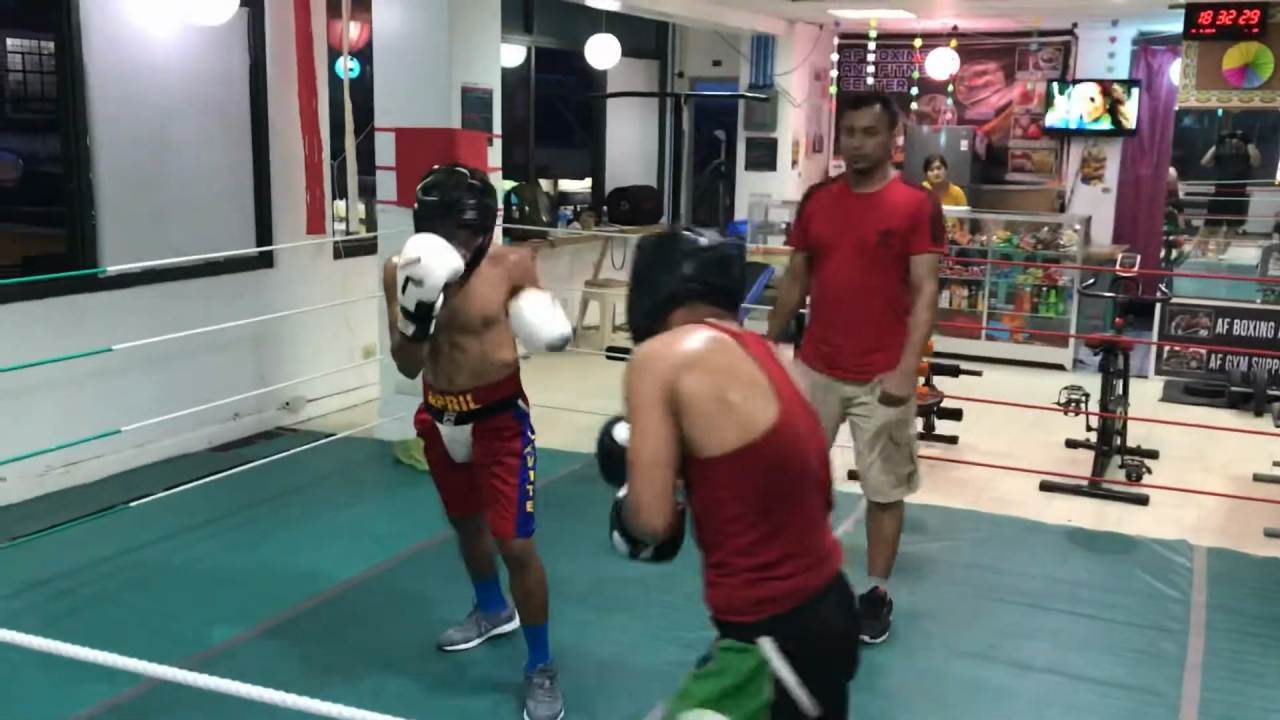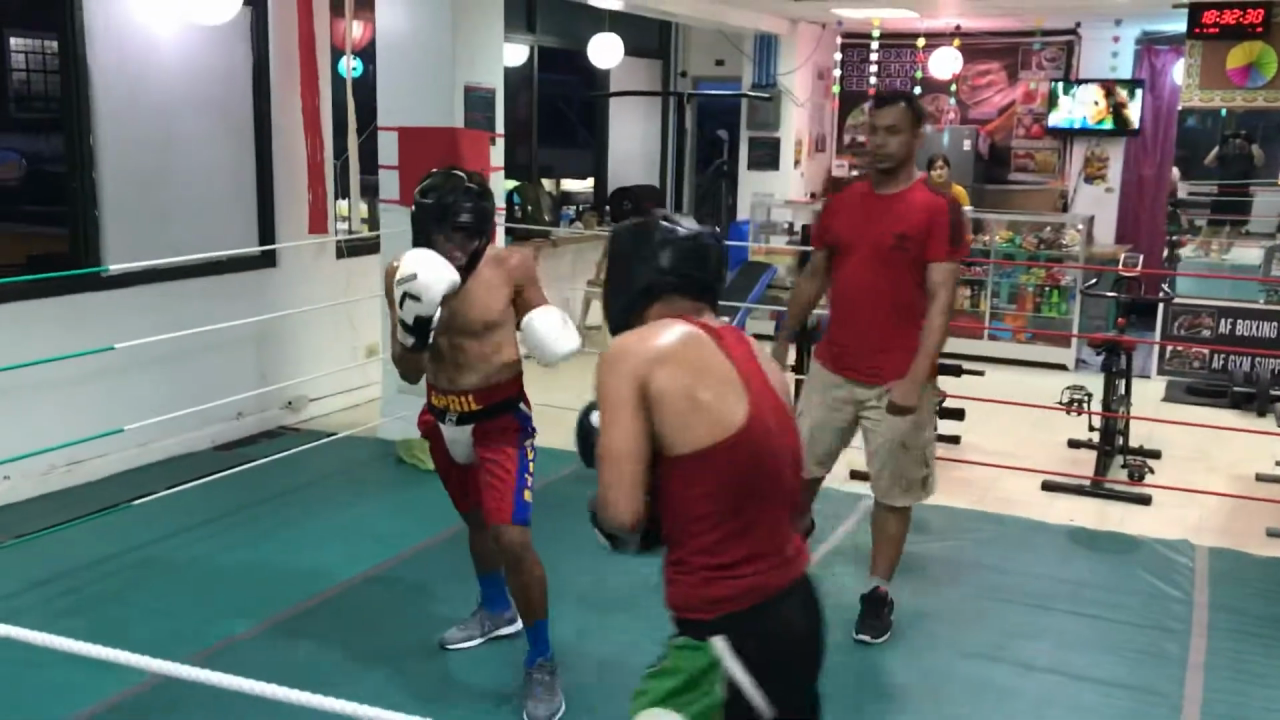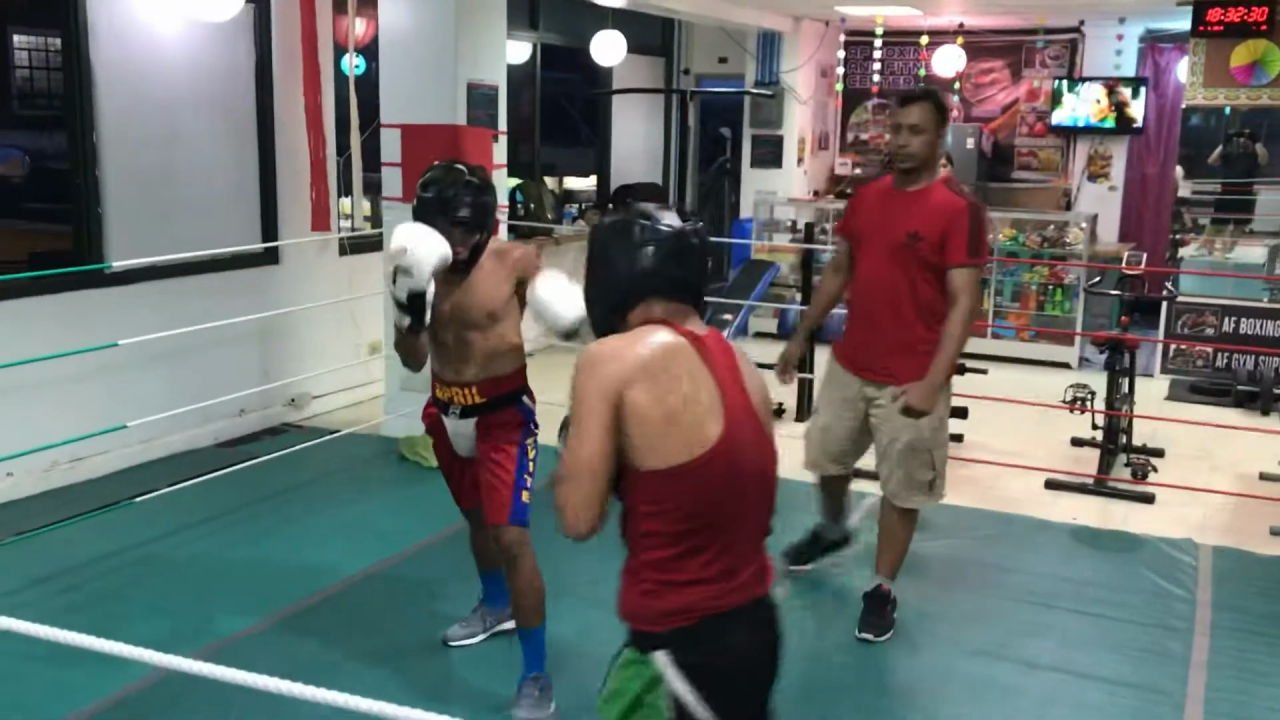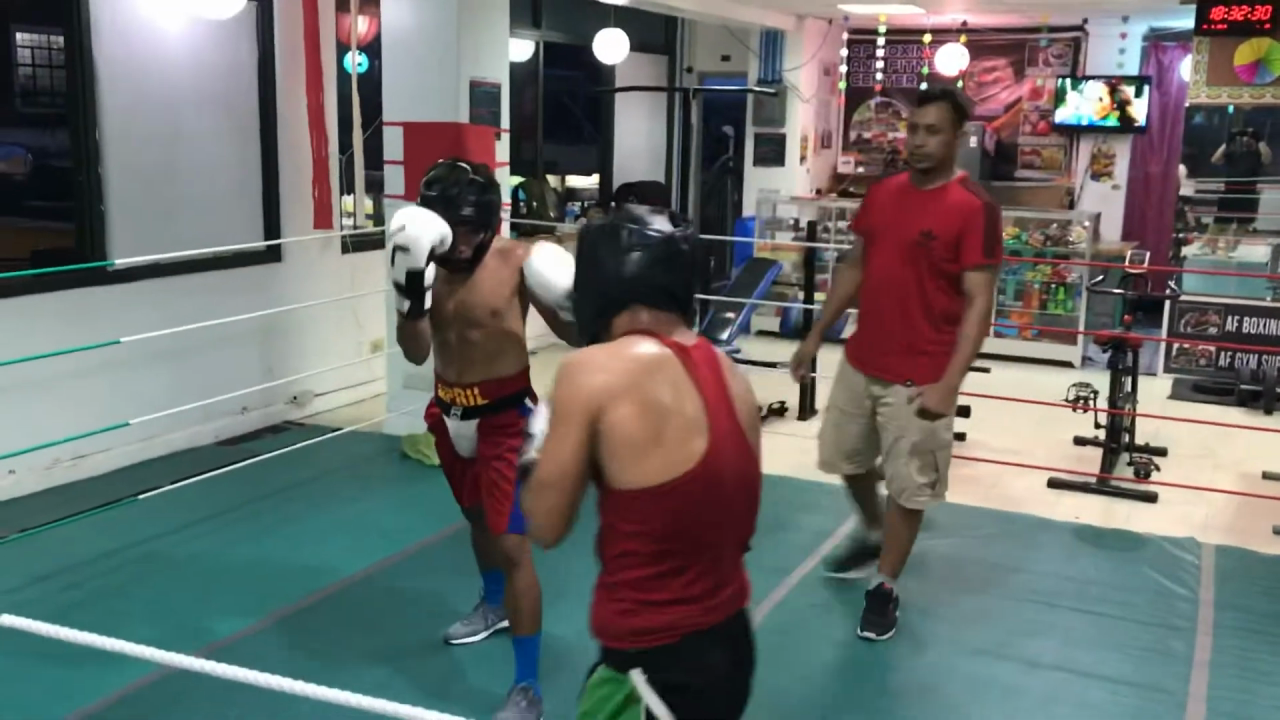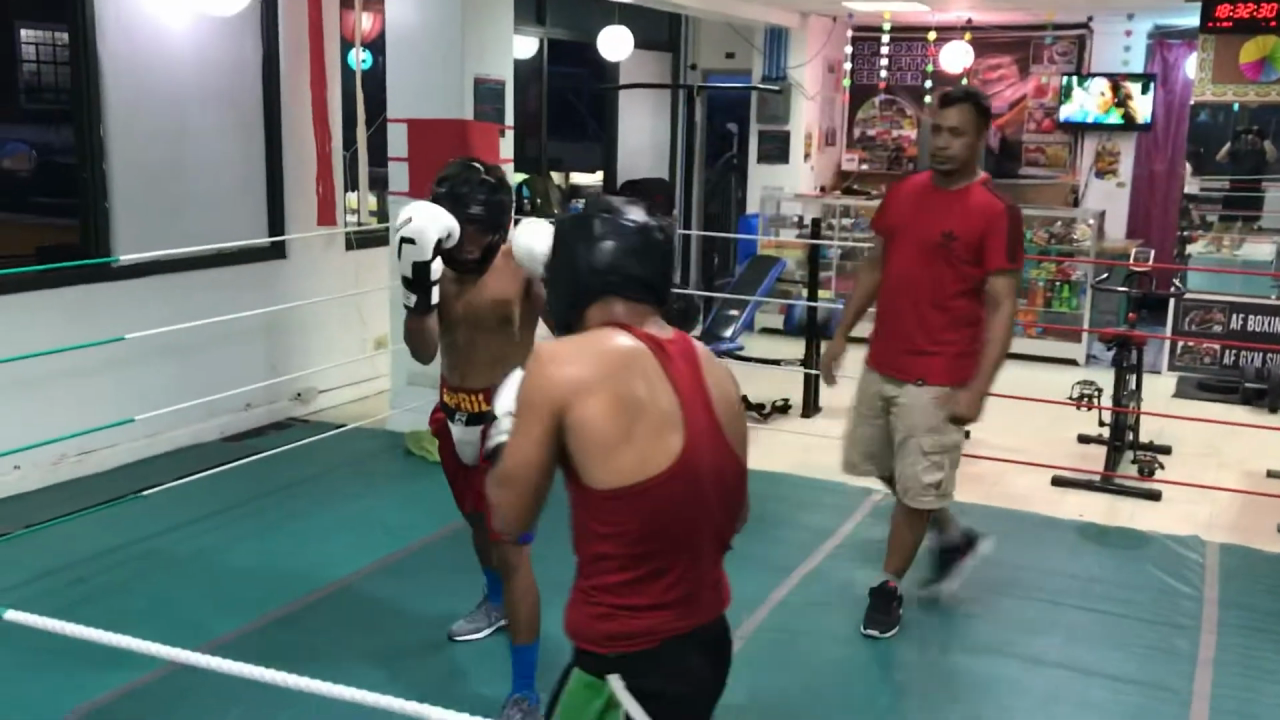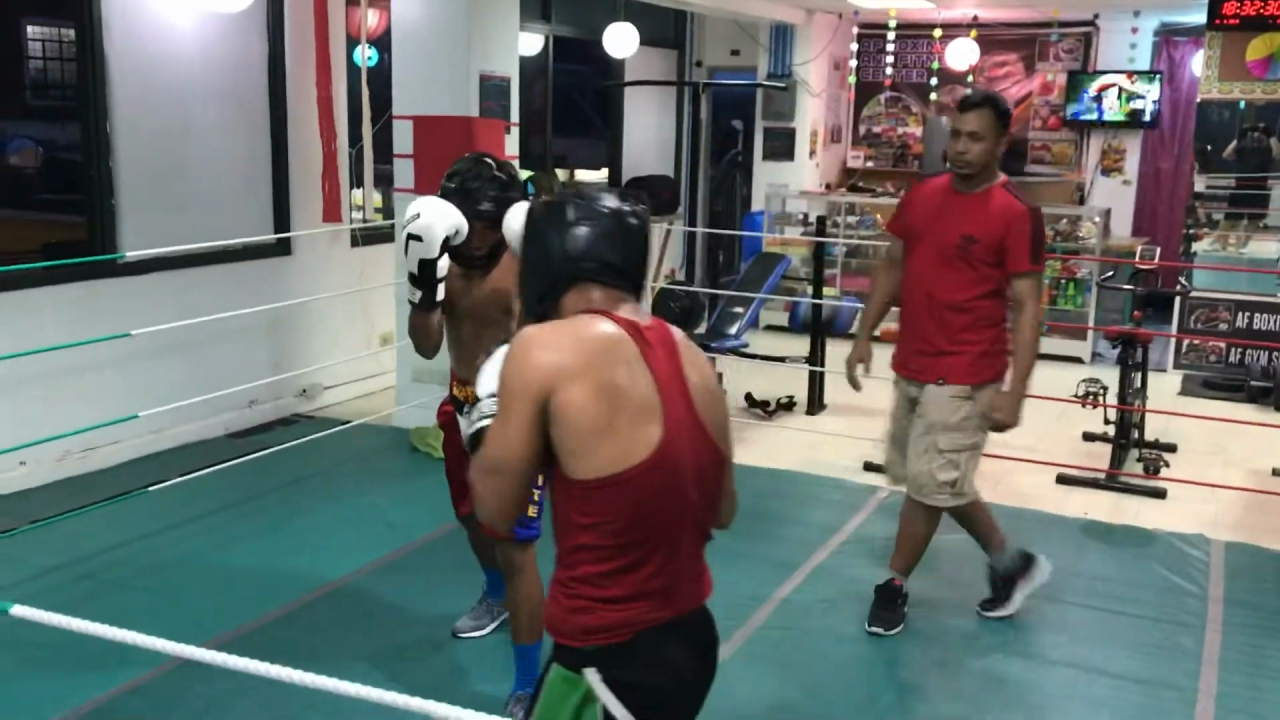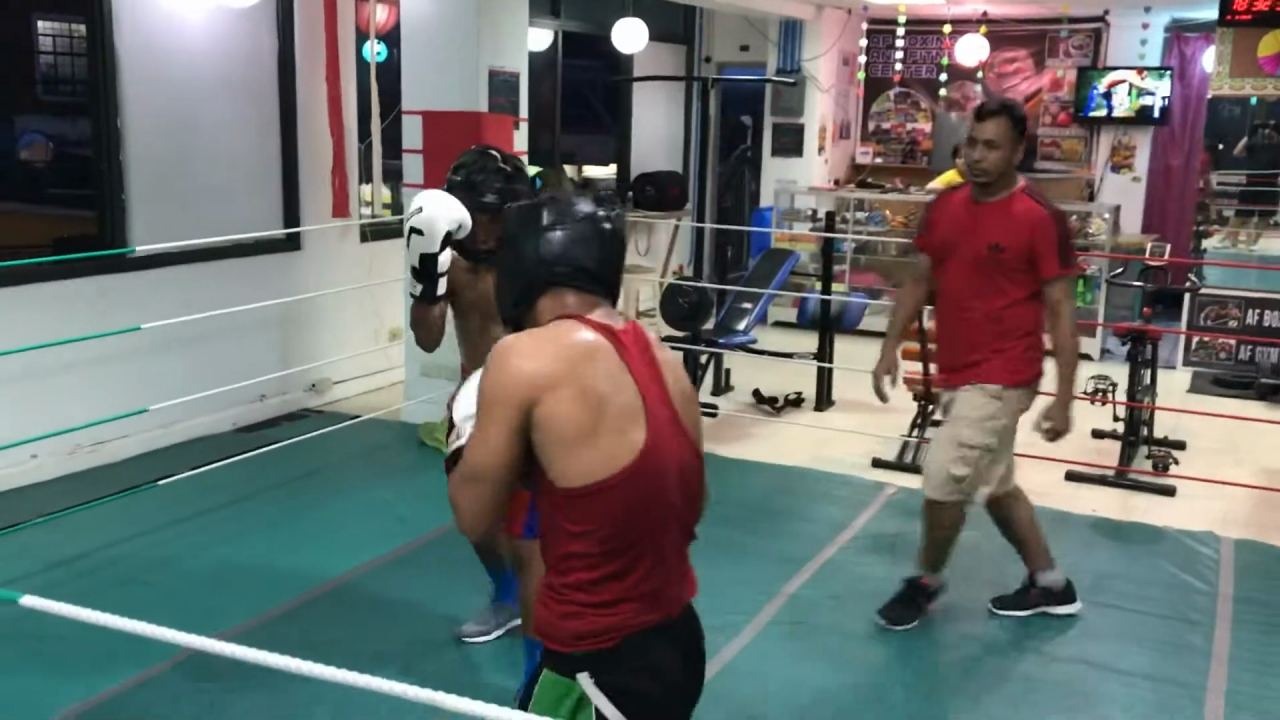
dt=0.1s
person 1, frame 1
left shoulder: (512, 265)
right shoulder: (402, 271)
left elbow: (556, 336)
right elbow: (406, 365)
left wrist: (553, 329)
right wrist: (417, 309)
left hip: (498, 418)
right hip: (438, 417)
left knee: (516, 546)
right knee: (466, 526)
left ankle: (541, 668)
right ankle: (492, 610)
person 1, frame 2
left shoulder: (513, 268)
right shoulder: (407, 278)
left elbow: (548, 325)
right elbow: (409, 371)
left wrist: (559, 338)
right wrist: (413, 322)
left hip: (500, 418)
right hip: (442, 417)
left knee: (512, 539)
right knee: (476, 521)
left ankle: (543, 666)
right ankle: (496, 610)
person 1, frame 3
left shoulder: (516, 262)
right shoulder: (411, 265)
left elbow: (556, 316)
right elbow: (412, 360)
left wrist: (567, 319)
right wrist: (411, 301)
left hip: (504, 413)
right hip: (446, 411)
left knee: (511, 538)
right knee: (478, 519)
right ankle: (497, 606)
person 1, frame 4
left shoulder: (517, 260)
right shoulder: (418, 260)
left elbow: (570, 333)
right elbow: (416, 352)
left wrist: (565, 301)
right wrist: (411, 285)
left hip: (507, 411)
right hip: (450, 409)
left knee: (512, 542)
right knee: (480, 518)
right ankle: (497, 603)
person 1, frame 5
left shoulder: (521, 265)
right shoulder: (432, 265)
right elbow: (423, 351)
right wrist: (418, 281)
right hip: (454, 415)
left knee: (512, 550)
right knee: (479, 521)
right ankle: (497, 601)
person 1, frame 6
right shoulder: (445, 261)
right elbow: (427, 345)
right wrist: (424, 273)
right hip: (463, 409)
left knee: (516, 547)
right knee: (472, 518)
right ankle: (496, 594)
person 1, frame 7
right shoulder: (449, 256)
right elbow: (428, 339)
right wrist: (425, 269)
left knee: (524, 545)
left ankle: (537, 673)
right ankle: (505, 603)
person 2, frame 1
left shoulder: (918, 206)
right shoulder: (817, 201)
left elbow: (925, 292)
right elbow: (796, 277)
left wrist: (905, 370)
right wrist: (770, 341)
left hip: (880, 377)
right hip: (818, 366)
left knee: (885, 486)
left ankle: (876, 593)
person 2, frame 2
left shoulder: (937, 209)
right shoulder: (840, 201)
left elbow: (941, 298)
right elbow: (814, 276)
left wrist: (917, 379)
right wrist: (783, 339)
left hip: (895, 379)
right hip: (832, 367)
left knee: (894, 488)
right knee: (803, 460)
left ankle: (878, 592)
person 2, frame 3
left shoulder: (959, 210)
right shoulder: (866, 197)
left elbow: (963, 302)
right elbow: (839, 271)
left wrist: (933, 382)
right wrist: (800, 336)
left hip: (909, 380)
right hip: (849, 365)
left knee: (903, 489)
right knee: (826, 457)
left ankle: (882, 590)
right ankle: (832, 529)
person 2, frame 4
left shoulder: (974, 210)
right shoulder: (882, 193)
left elbow: (979, 302)
left wrist: (948, 384)
right wrist: (816, 334)
left hip: (919, 378)
right hip: (861, 363)
left knee: (909, 485)
right knee: (846, 459)
left ankle: (883, 590)
right ankle: (875, 535)
person 2, frame 5
left shoulder: (996, 213)
right shoulder: (902, 192)
left elbow: (1002, 307)
left wrist: (977, 389)
right wrist: (840, 336)
left hip: (937, 379)
right hip: (881, 365)
left knee: (921, 486)
right knee: (873, 463)
left ankle: (888, 588)
right ankle: (954, 538)
person 2, frame 6
left shoulder: (1016, 214)
right shoulder: (920, 194)
left elbow: (1025, 307)
right elbow: (891, 269)
left wrist: (1013, 391)
right wrist: (863, 338)
left hip: (962, 375)
right hip: (913, 366)
left knee: (928, 485)
right knee: (938, 481)
left ankle: (894, 587)
right ankle: (1013, 561)
person 2, frame 7
left shoulder: (1042, 220)
right shoulder: (943, 207)
left elbow: (1061, 313)
right elbow: (918, 283)
left wrist: (1063, 399)
right wrist: (889, 350)
left hip: (1000, 378)
right hip: (956, 374)
left knee: (944, 482)
right knee: (991, 485)
left ankle: (924, 584)
right ankle: (1050, 586)
person 3, frame 1
left shoulder: (661, 358)
right shoulder: (765, 355)
left elbow: (654, 518)
left wrist: (628, 498)
left hip: (772, 636)
right hip: (822, 609)
person 3, frame 2
left shoulder: (634, 352)
right shoulder: (749, 353)
left elbow: (622, 511)
left wrist: (605, 452)
left hip: (731, 635)
right hip: (793, 614)
person 3, frame 3
left shoulder: (612, 360)
right shoulder: (739, 363)
left elbow: (578, 519)
left wrist: (578, 451)
left hip: (682, 649)
right hip: (752, 626)
person 3, frame 4
left shoulder: (594, 373)
right shoulder: (729, 375)
left elbow: (546, 523)
left wrist: (542, 445)
left hip: (654, 667)
right hip: (726, 643)
person 3, frame 5
left shoulder: (563, 365)
right shoulder: (714, 370)
left elbow: (509, 516)
left wrist: (506, 428)
left hip: (630, 670)
right hip: (704, 645)
person 3, frame 6
left shoulder: (544, 351)
right shoulder: (689, 354)
left elbow: (495, 507)
left wrist: (488, 413)
left hip: (611, 664)
right hip: (689, 640)
person 3, frame 7
left shoulder: (525, 359)
right shoulder: (661, 356)
left elbow: (475, 515)
left wrist: (468, 432)
left hip: (600, 666)
right hip: (677, 643)
